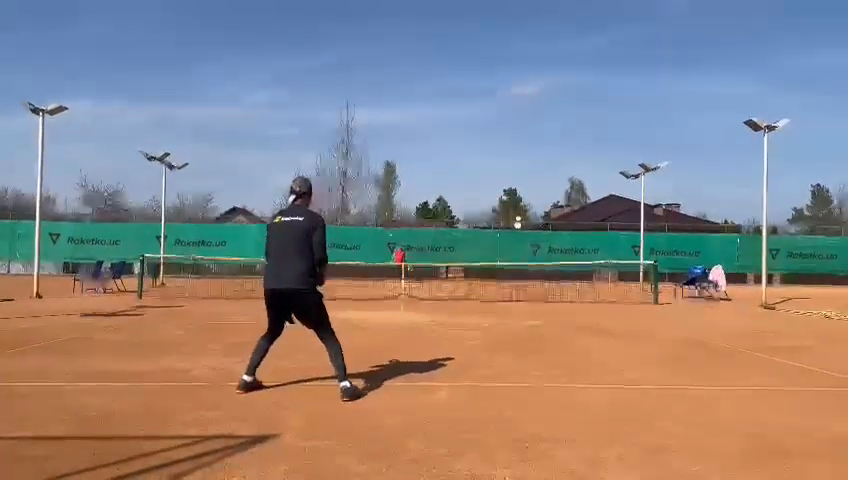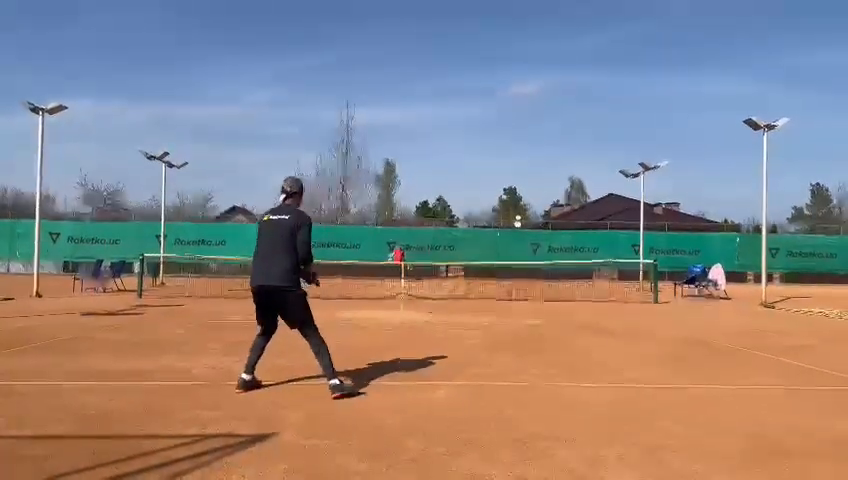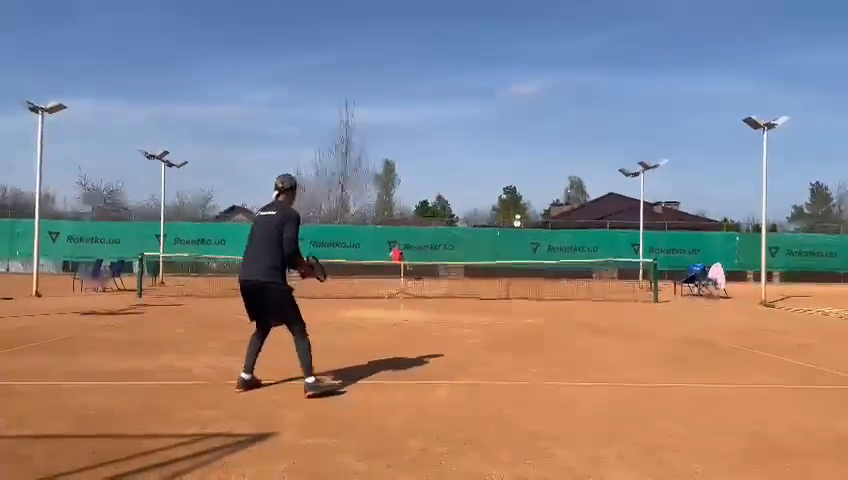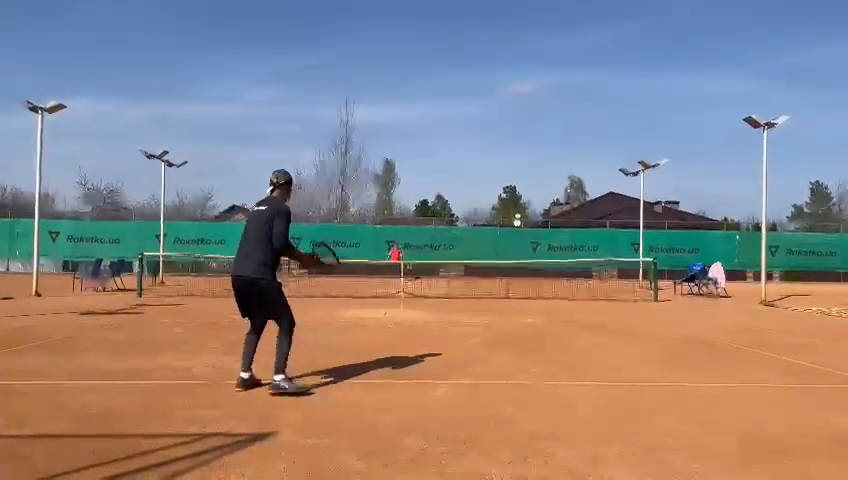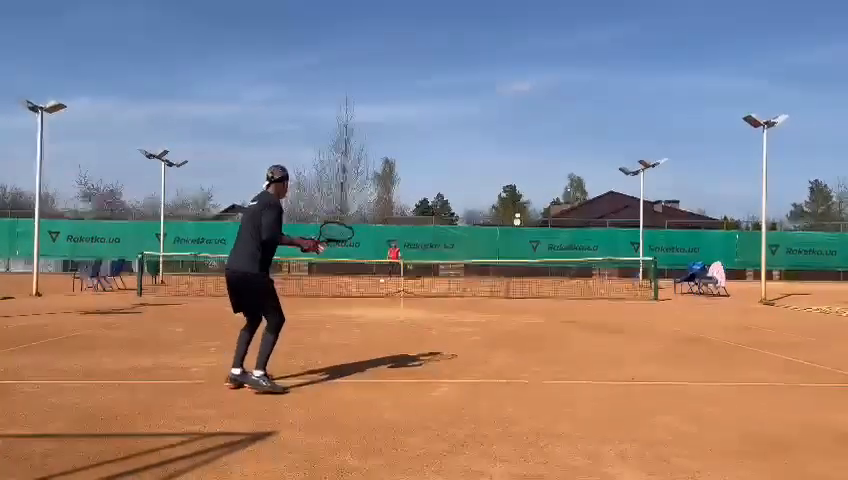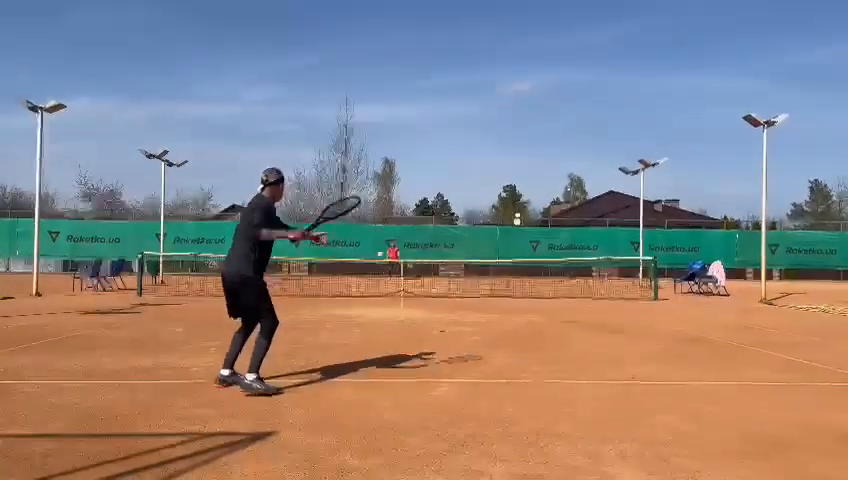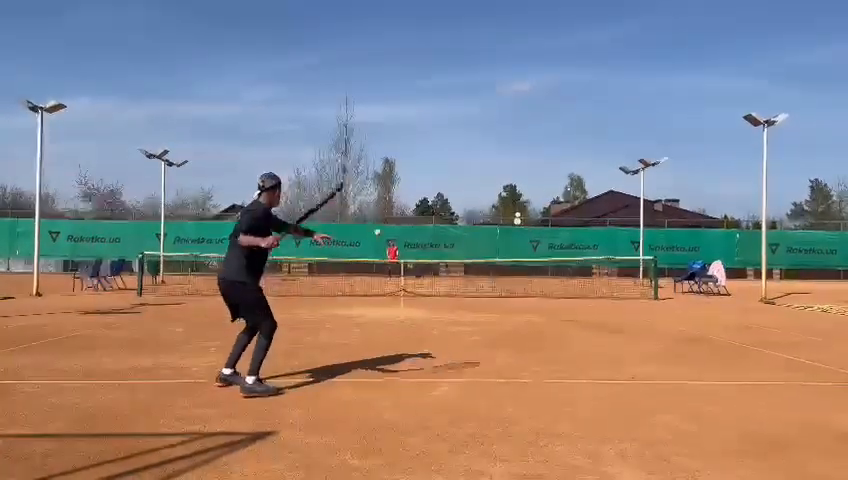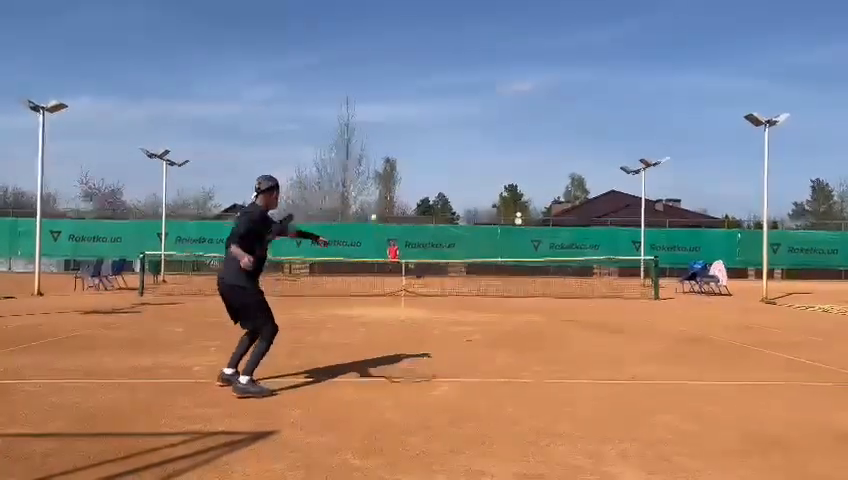
dt=0.1s
person 1, frame 1
left shoulder: (275, 219)
right shoulder: (314, 219)
left elbow: (269, 255)
right elbow: (320, 257)
right wrist: (320, 275)
left hip: (272, 286)
right hip: (301, 286)
left knee: (273, 330)
right knee: (327, 334)
left ankle: (248, 378)
right ankle: (345, 385)
person 1, frame 2
left shoulder: (266, 217)
right shoulder: (301, 218)
right elbow: (304, 255)
right wrist: (310, 274)
left hip: (258, 282)
right hip: (284, 284)
left knee: (267, 329)
right knee: (310, 332)
left ankle: (247, 377)
right ankle: (334, 382)
person 1, frame 3
left shoulder: (261, 213)
right shoulder: (290, 214)
right elbow: (290, 251)
left wrist: (296, 265)
right wrist: (305, 267)
left hip: (247, 278)
right hip: (270, 280)
left knee: (262, 326)
right knee: (298, 329)
left ankle: (246, 377)
right ankle: (310, 380)
person 1, frame 4
left shoulder: (259, 207)
right shoulder: (281, 209)
right elbow: (280, 244)
left wrist: (299, 255)
right wrist: (303, 258)
left hip: (240, 274)
right hip: (259, 275)
left knee: (257, 324)
right knee: (286, 324)
left ankle: (244, 375)
right ankle: (279, 378)
person 1, frame 5
left shoulder: (257, 202)
right shoulder: (272, 203)
right elbow: (269, 236)
left wrist: (303, 243)
right wrist: (301, 243)
left hip: (234, 269)
right hip: (252, 271)
left knee: (252, 320)
right knee: (275, 320)
left ankle: (237, 373)
right ankle: (258, 375)
person 1, frame 6
left shoulder: (263, 206)
right shoulder: (261, 206)
left elbow: (280, 228)
right elbow: (259, 233)
left wrist: (307, 235)
right wrist: (289, 234)
left hip: (234, 274)
right hip: (244, 274)
left knee: (248, 323)
right knee: (269, 323)
left ankle: (226, 373)
right ankle: (251, 378)
person 1, frame 7
left shoulder: (263, 212)
right shoulder: (255, 210)
left elbow: (285, 227)
right elbow: (237, 236)
left wrist: (313, 234)
right wrist: (260, 241)
left hip: (233, 278)
right hip: (238, 279)
left knee: (253, 325)
right knee: (268, 326)
left ankle: (227, 372)
right ankle: (251, 381)
person 1, frame 8
left shoulder: (262, 216)
right shoulder: (252, 213)
left elbow: (282, 229)
right elbow: (231, 242)
left wrist: (314, 237)
right wrist: (242, 256)
left hip: (232, 281)
right hip: (238, 282)
left knee: (256, 328)
right knee: (269, 328)
left ankle: (229, 372)
right ankle: (245, 381)
